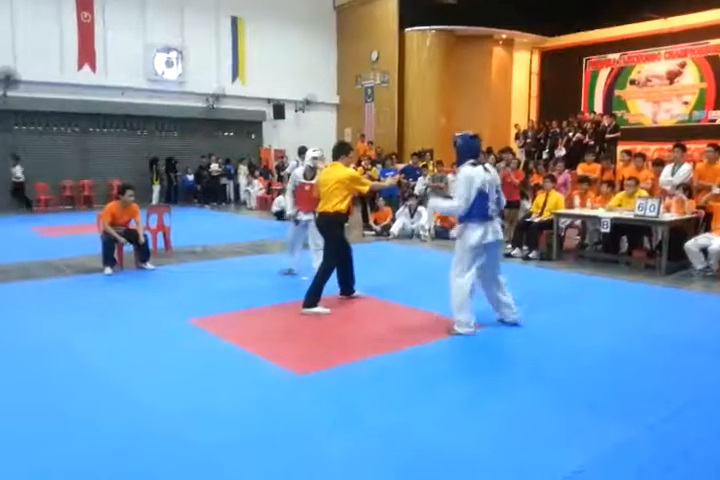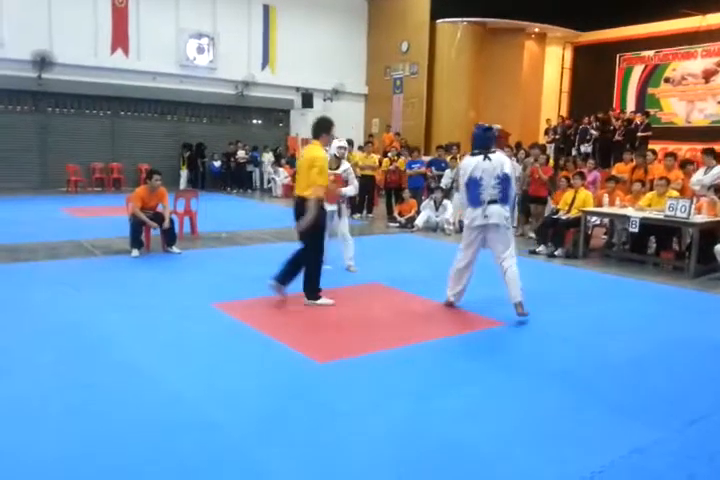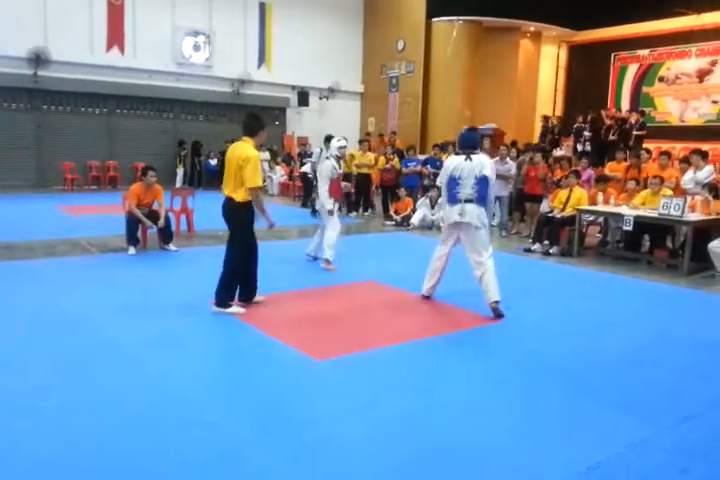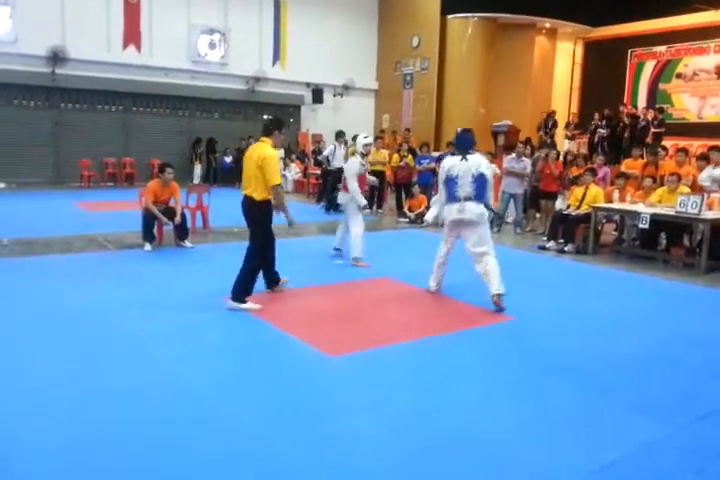
dt=1s
person 1, frame 1
left shoulder: (467, 172)
right shoulder: (489, 171)
left elbow: (459, 206)
right elbow: (501, 202)
left wrist: (434, 203)
left hip: (473, 231)
right hip: (493, 230)
left knee: (460, 277)
right knee: (492, 276)
left ankle: (464, 325)
right ankle: (510, 315)
person 1, frame 2
left shoulder: (467, 162)
right shoulder: (503, 159)
left elbow: (464, 194)
right elbow: (511, 190)
left wrist: (468, 212)
right wrist: (506, 212)
left hip: (475, 216)
right hip: (499, 215)
left knee: (465, 257)
right knee: (507, 259)
left ankle: (452, 297)
right ankle: (518, 303)
person 1, frame 3
left shoulder: (450, 162)
right shoulder: (486, 162)
left elbow: (444, 190)
right elbow: (490, 194)
right wrist: (487, 215)
left hip: (453, 214)
right hip: (475, 214)
left knee: (441, 253)
right knee: (483, 259)
left ankle: (427, 291)
right ankle: (493, 300)
person 1, frame 4
left shoulder: (446, 163)
right shoulder: (482, 161)
left elbow: (442, 192)
right elbow: (488, 190)
left wrist: (443, 212)
right wrist: (486, 208)
left hip: (452, 211)
right hip: (475, 211)
left knee: (445, 250)
right knee: (485, 253)
left ankle: (434, 285)
right ankle: (496, 294)
person 2, frame 1
left shoulder: (324, 173)
right shoulder: (349, 173)
right elbow: (370, 186)
right wrist: (387, 184)
left hip: (324, 218)
right hip: (334, 220)
left knee: (344, 252)
right knee: (330, 261)
left ankle: (347, 290)
right ankle: (310, 303)
person 2, frame 2
left shoulder: (306, 151)
right shoulder: (320, 155)
right elbow: (316, 187)
right wrist: (310, 215)
left hip: (301, 203)
right hip: (311, 206)
left knee: (309, 248)
right knee: (315, 251)
left ankle: (280, 281)
right ankle: (313, 295)
person 2, frame 3
left shoulder: (234, 148)
right shoulder: (252, 154)
right elbow: (253, 191)
right wrist: (266, 216)
left hip: (230, 204)
right hip: (241, 208)
left knee: (248, 250)
right knee: (236, 255)
left ankle: (247, 294)
right ankle: (222, 302)
person 2, frame 4
left shoulder: (253, 149)
right shoulder: (269, 153)
right elbow: (275, 188)
left wrist: (273, 204)
right wrist: (287, 214)
left hip: (249, 201)
right hip: (259, 205)
left knee: (267, 243)
right knee: (256, 251)
left ankle: (273, 281)
right ankle: (238, 297)
person 3, frame 1
right shoulder: (296, 174)
right elbow: (289, 192)
right wrist: (290, 210)
left hip: (313, 215)
right hip: (298, 213)
left knee: (317, 244)
right knee: (293, 241)
right ankle: (292, 267)
person 3, frame 2
left shoulder: (346, 168)
left elbow: (354, 187)
left wrist: (344, 191)
left hip: (340, 206)
right hip: (325, 205)
left knee: (343, 233)
left ankle: (349, 262)
person 3, frame 3
left shoulder: (338, 163)
right shoulder: (328, 164)
right elbow: (323, 187)
left wrist: (343, 186)
right wrist: (328, 205)
left hip: (333, 201)
right hip: (327, 201)
left knee: (326, 228)
right knee: (334, 227)
left ankle: (312, 252)
right ankle: (327, 259)
person 3, frame 4
left shoulder: (362, 160)
right shoulder: (354, 162)
left elbow: (362, 177)
right elbow: (352, 184)
left wrist: (371, 179)
right wrist: (362, 201)
left hip: (353, 196)
right hip: (351, 196)
left knee: (347, 222)
right knee: (357, 225)
left ankle: (338, 246)
right ankle: (356, 257)
